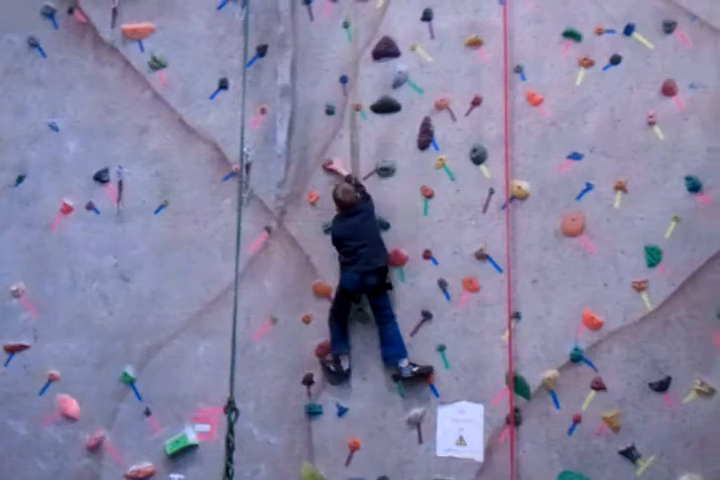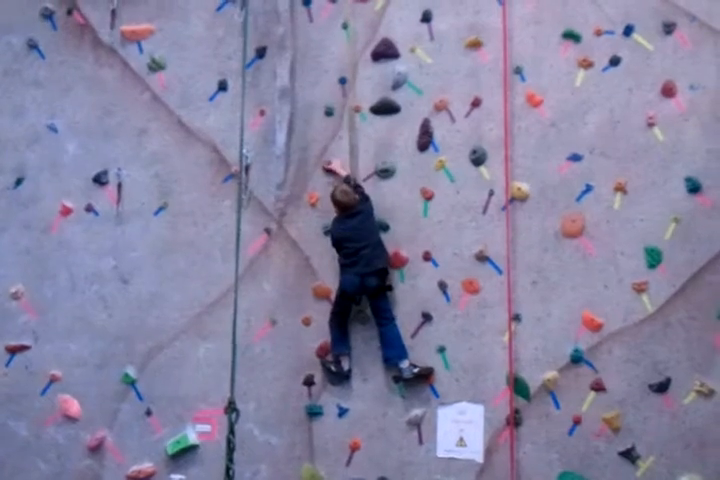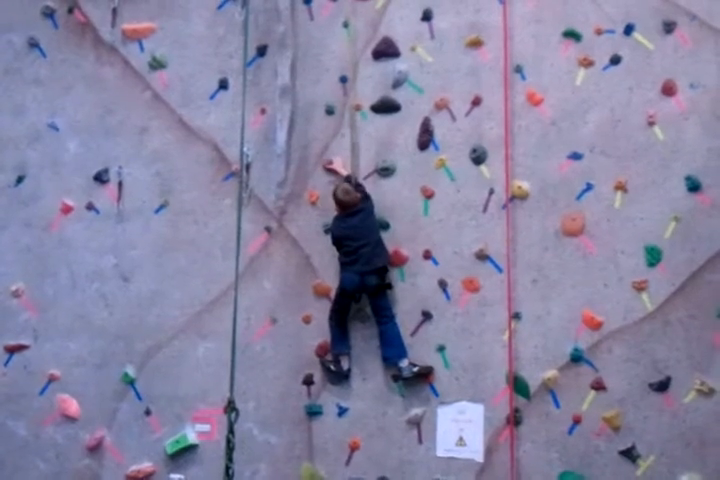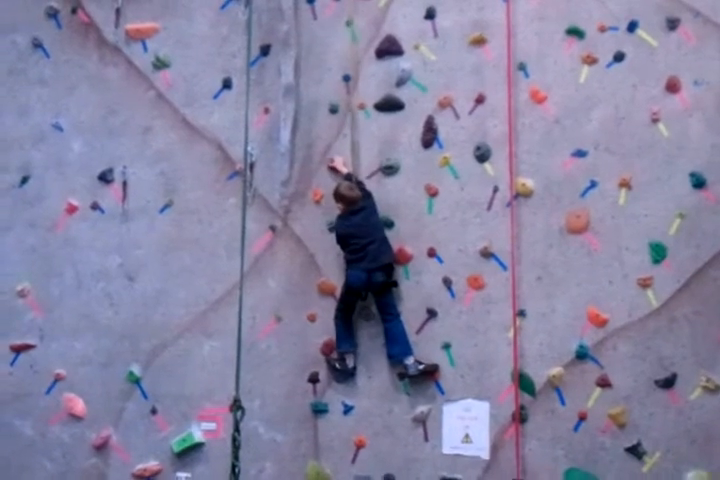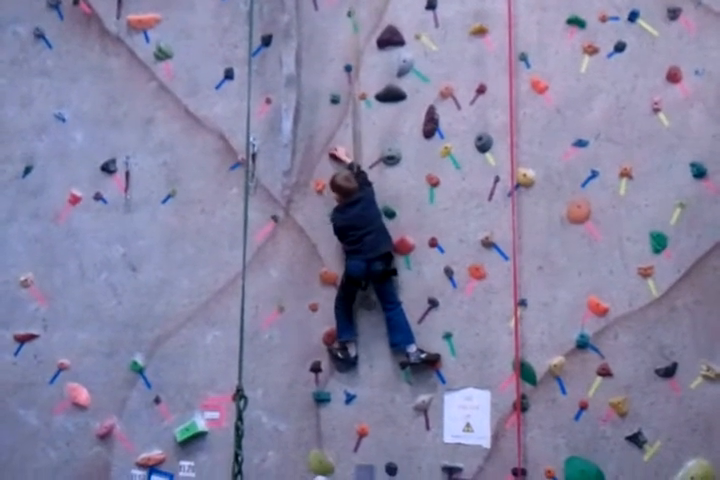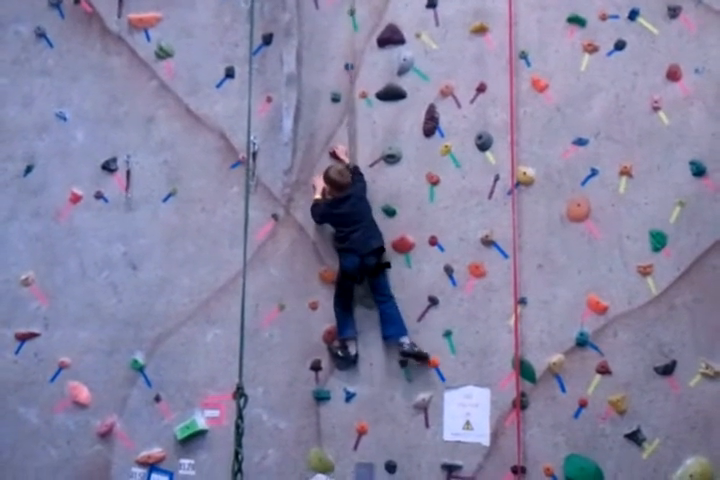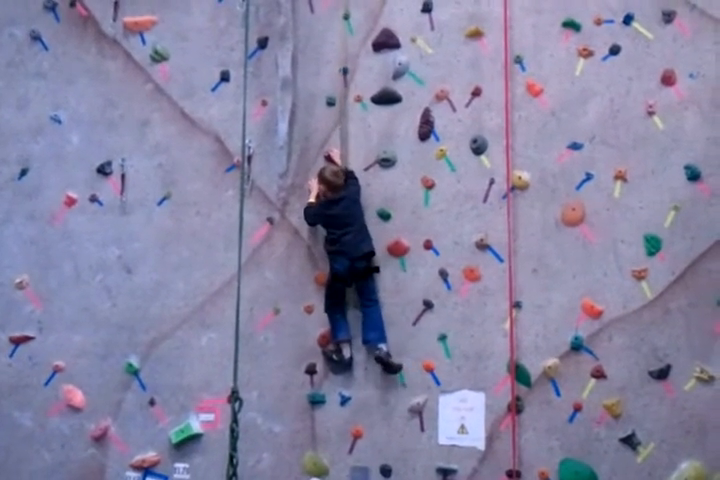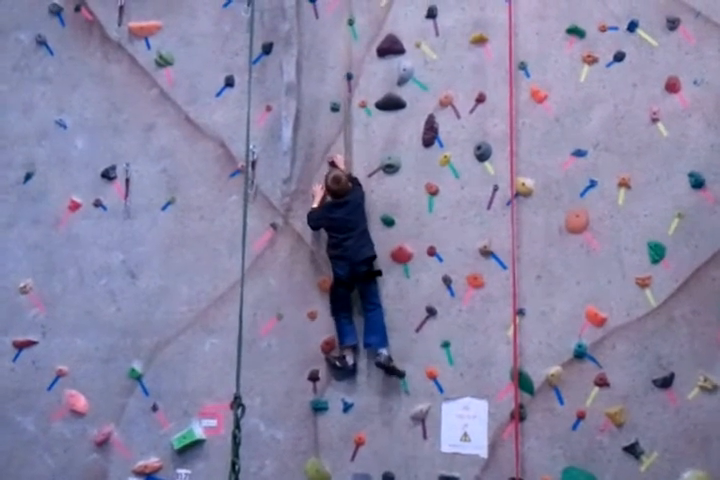
dt=0.4s
person 1, frame 1
left shoulder: (337, 224)
right shoulder: (367, 207)
right elbow: (358, 185)
right wrist: (341, 171)
left hip: (350, 276)
right hip: (375, 275)
left knee: (337, 317)
right knee: (386, 319)
left ankle: (341, 362)
right ankle: (403, 364)
person 1, frame 2
left shoulder: (336, 226)
right shoulder: (366, 209)
right elbow: (357, 186)
right wrist: (340, 170)
left hip: (350, 278)
right hip: (375, 276)
left knee: (338, 319)
right knee: (386, 320)
left ankle: (341, 362)
right ankle: (403, 365)
person 1, frame 3
left shoulder: (337, 225)
right shoulder: (367, 208)
right elbow: (358, 186)
right wrist: (341, 170)
left hip: (350, 276)
right hip: (375, 274)
left knee: (338, 318)
right knee: (385, 318)
left ankle: (341, 361)
right ankle: (403, 365)
person 1, frame 4
left shoulder: (341, 223)
right shoulder: (369, 206)
right elbow: (359, 184)
right wrist: (342, 168)
left hip: (356, 274)
right hip: (380, 272)
left knee: (343, 316)
right knee: (390, 317)
left ankle: (347, 360)
right ankle: (408, 362)
person 1, frame 5
left shoulder: (338, 215)
right shoulder: (367, 196)
right elbow: (360, 174)
right wrist: (345, 158)
left hip: (355, 264)
right hip: (380, 261)
left knee: (343, 305)
right knee: (391, 306)
left ankle: (348, 349)
right ankle: (411, 351)
person 1, frame 6
left shoulder: (328, 206)
right shoulder: (358, 191)
left elbow: (316, 214)
right elbow: (357, 173)
left wrist: (318, 193)
right wrist: (344, 159)
left hip: (349, 258)
right hip: (373, 254)
left knee: (342, 303)
right knee: (385, 299)
left ankle: (349, 347)
right ankle: (404, 342)
person 1, frame 7
left shoulder: (322, 207)
right shoulder: (352, 194)
left elbow: (309, 217)
right elbow: (351, 177)
left wrist: (312, 195)
right wrist: (338, 162)
left hip: (339, 261)
right hip: (362, 257)
left knee: (335, 306)
right knee: (370, 303)
left ankle: (344, 351)
right ankle: (380, 348)
person 1, frame 8
left shoulder: (326, 210)
right shoulder: (357, 198)
left elbow: (312, 221)
right elbow: (356, 183)
left wrist: (317, 199)
right wrist: (343, 168)
left hip: (341, 265)
right hip: (363, 261)
left knee: (342, 312)
right knee: (372, 307)
left ankle: (348, 357)
right ankle: (382, 353)
